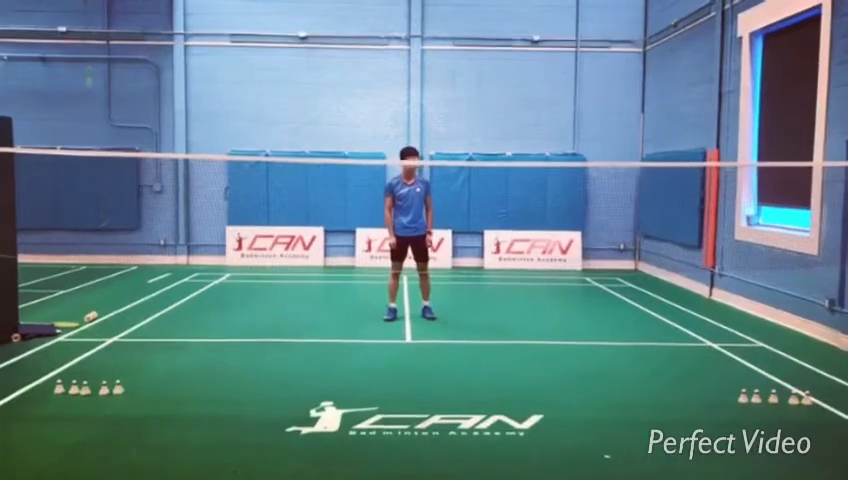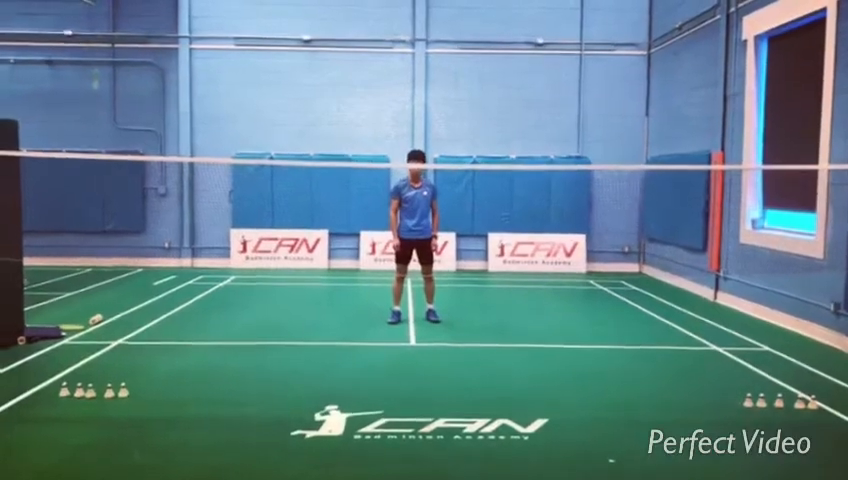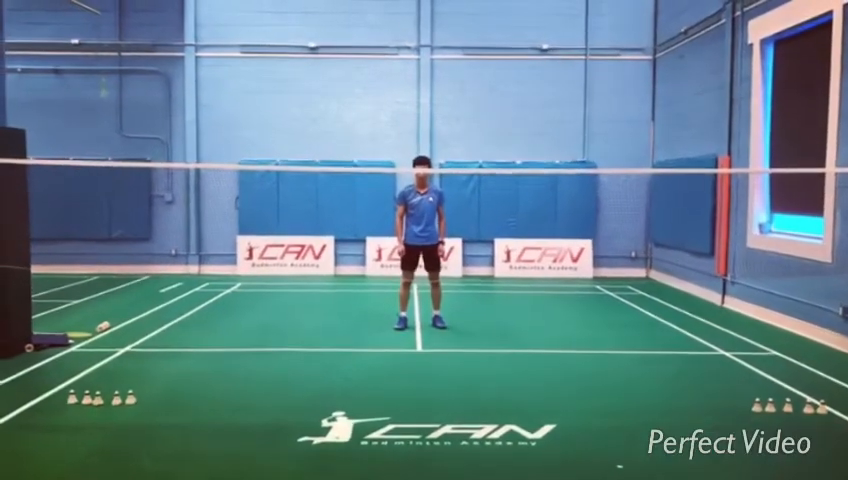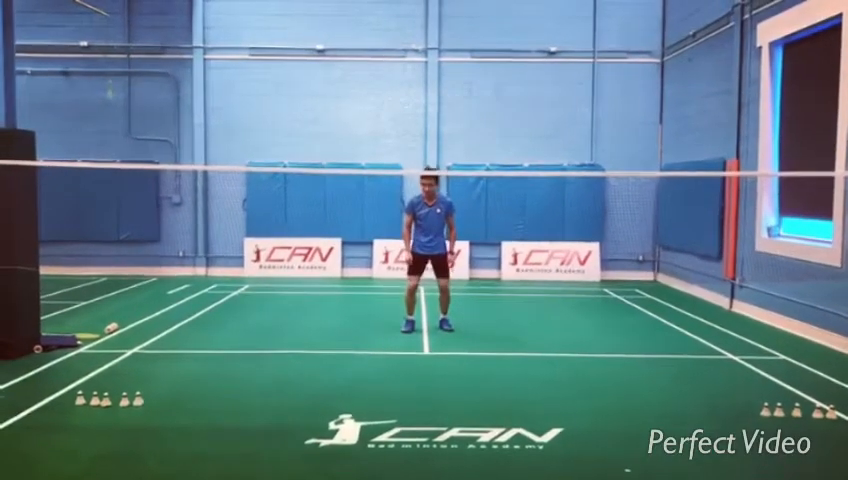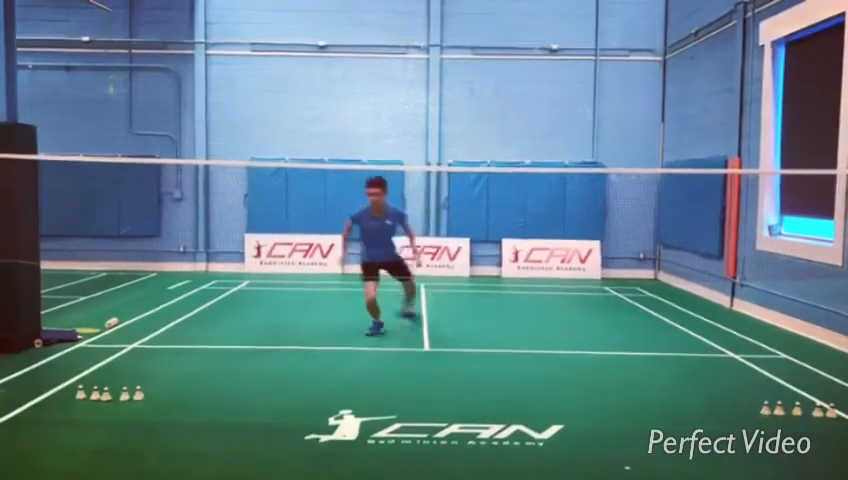
dt=0.7s
person 1, frame 1
left shoulder: (424, 184)
right shoulder: (392, 184)
left elbow: (428, 209)
right elbow: (388, 210)
left wrist: (429, 232)
right wrist: (391, 235)
left hip: (419, 234)
right hip: (399, 234)
left knee: (423, 271)
right knee: (395, 272)
left ankle: (426, 306)
right ankle: (392, 307)
person 1, frame 2
left shoulder: (431, 187)
right shoulder: (399, 187)
left elbow: (435, 213)
right elbow: (393, 212)
left wrist: (434, 235)
right wrist: (395, 236)
left hip: (425, 237)
right hip: (404, 237)
left knee: (428, 274)
right knee: (400, 275)
left ankle: (430, 309)
right ankle: (396, 310)
person 1, frame 3
left shoulder: (437, 193)
right shoulder: (405, 193)
left elbow: (441, 219)
right elbow: (399, 218)
left wrist: (441, 241)
right wrist: (400, 242)
left hip: (432, 243)
right hip: (410, 243)
left knee: (435, 281)
right knee: (406, 281)
left ankle: (437, 315)
right ankle: (403, 316)
person 1, frame 4
left shoulder: (446, 203)
right shoulder: (413, 203)
left elbow: (452, 229)
right elbow: (407, 228)
left wrist: (451, 252)
right wrist: (407, 250)
left hip: (440, 251)
right hip: (418, 251)
left knee: (444, 287)
right knee: (411, 286)
left ankle: (444, 319)
right ankle: (410, 319)
person 1, frame 5
left shoulder: (396, 214)
right shoulder: (361, 215)
left elbow: (408, 231)
right elbow: (347, 228)
left wrist: (414, 249)
right wrist: (343, 250)
left hip: (390, 258)
right hip: (369, 260)
left knee: (411, 286)
right knee: (371, 298)
left ankle: (407, 309)
right ankle: (377, 321)
